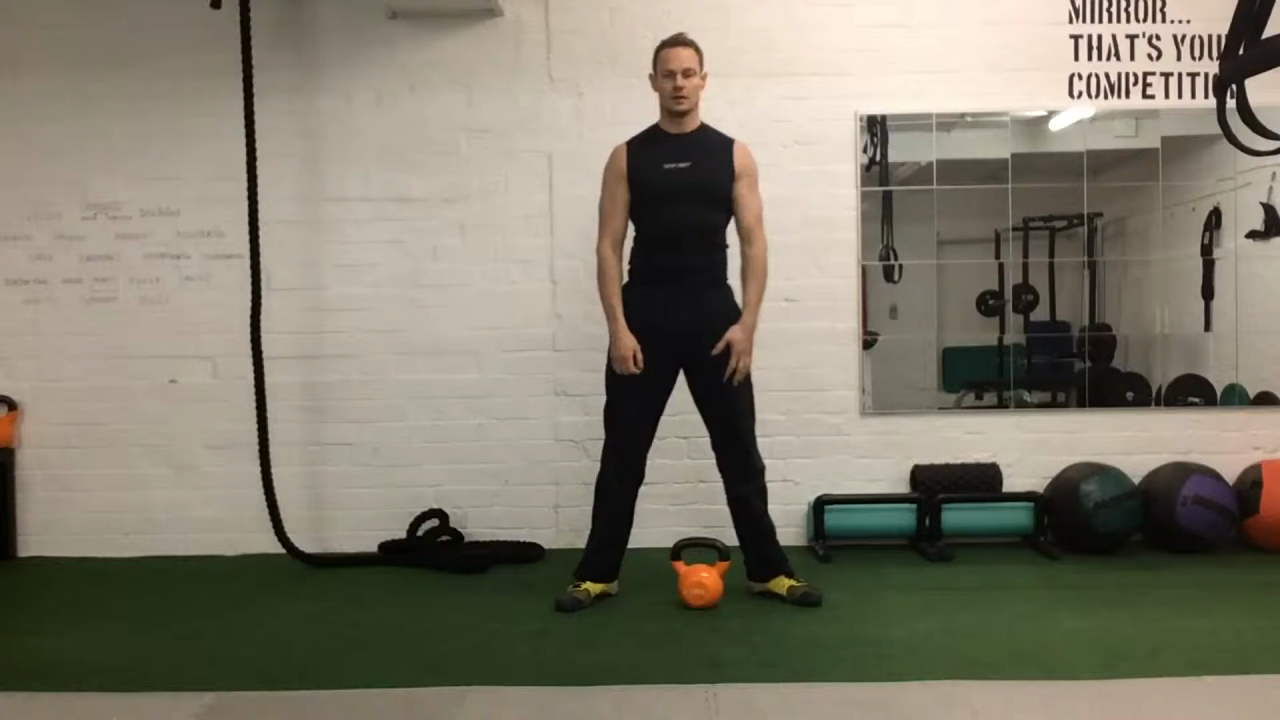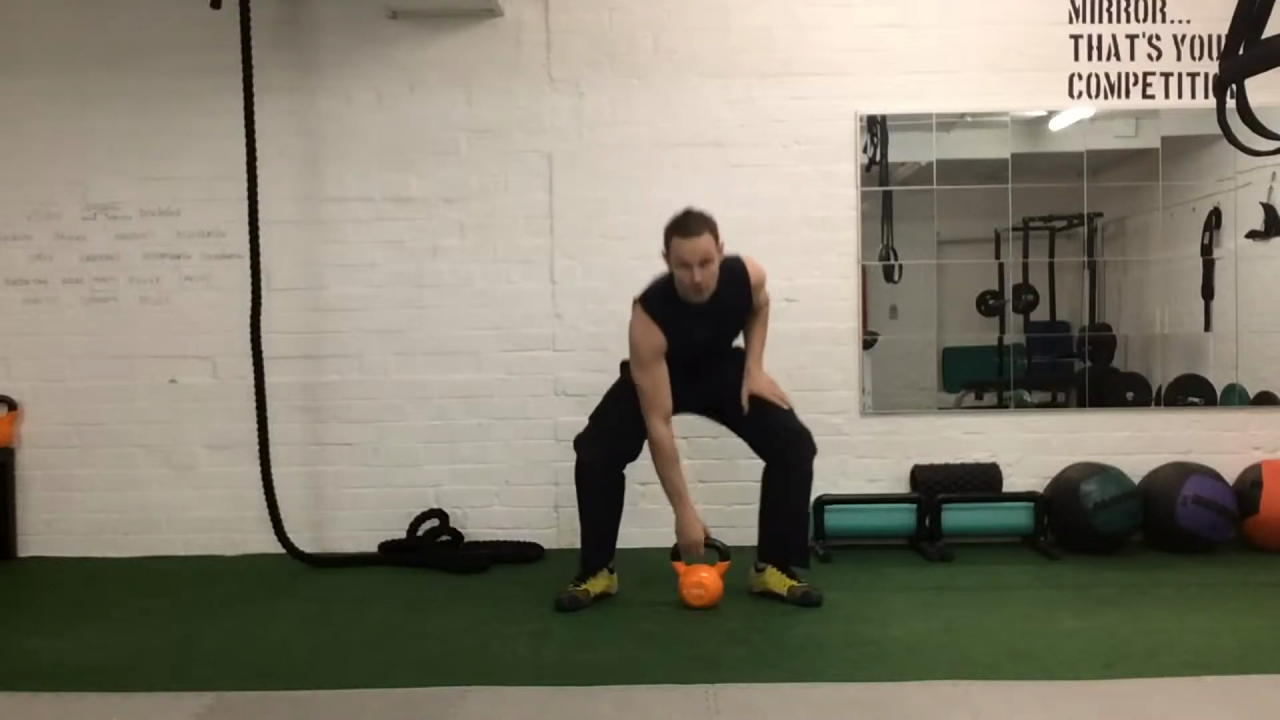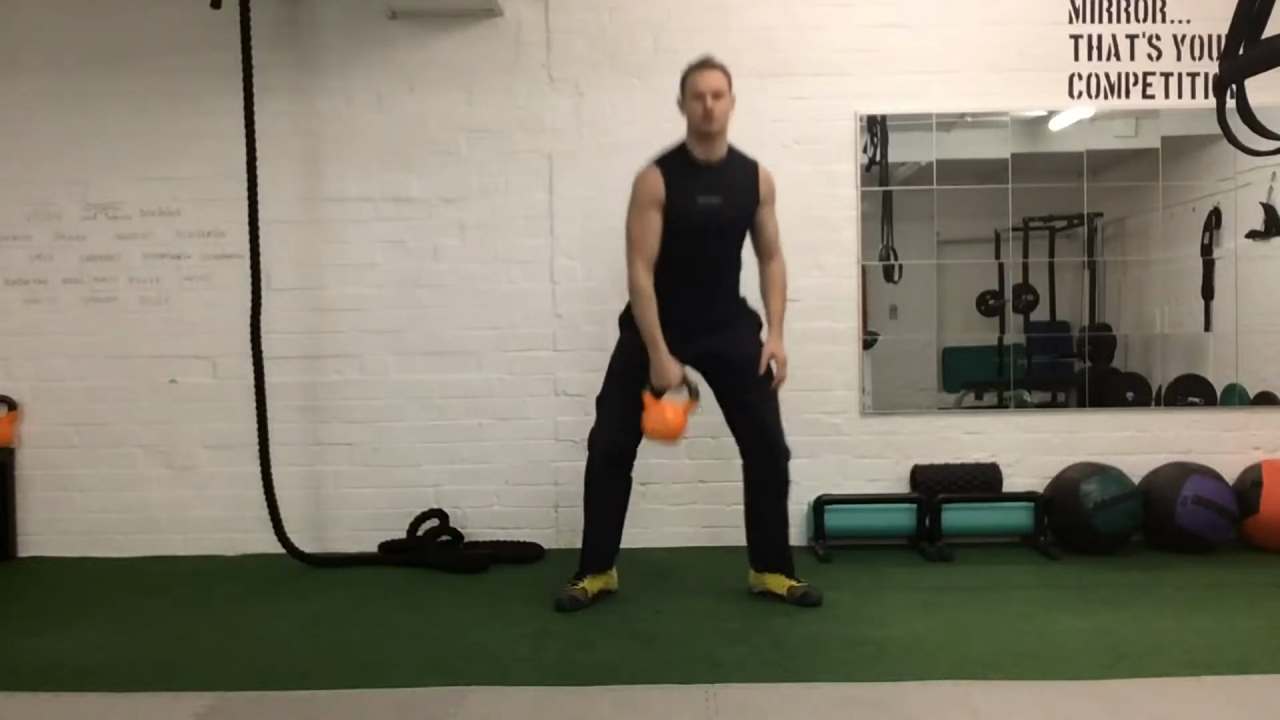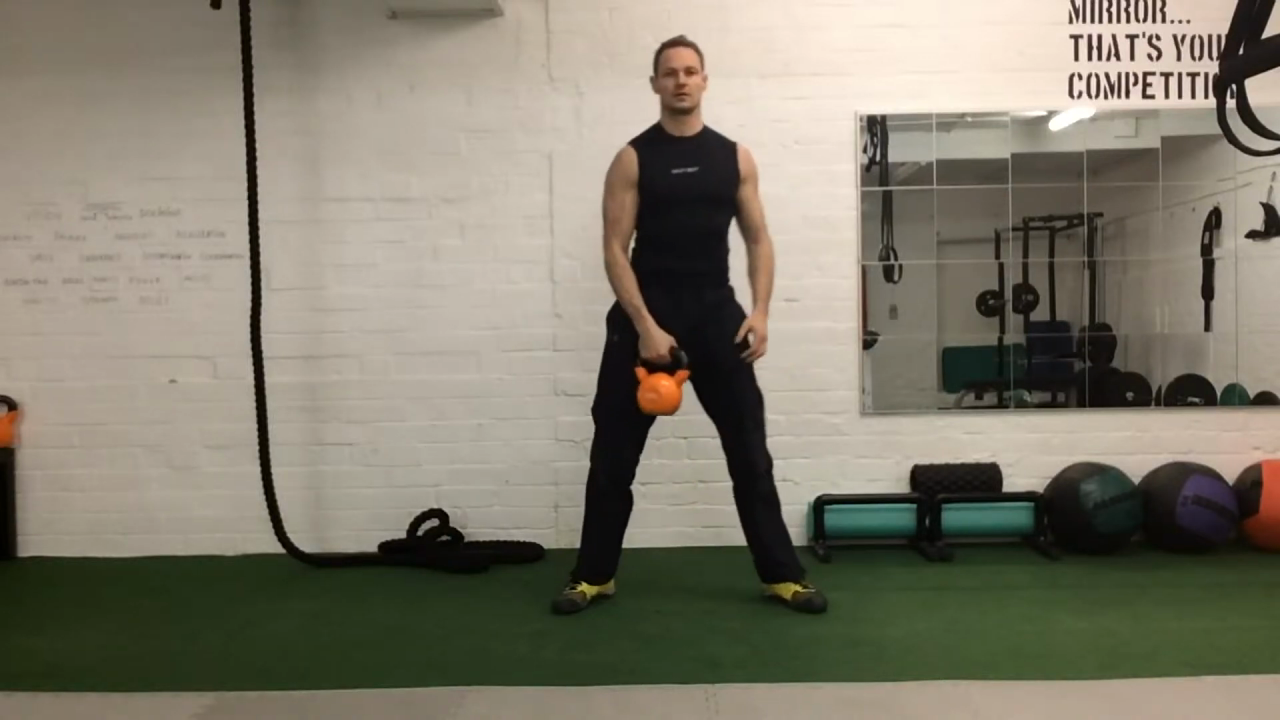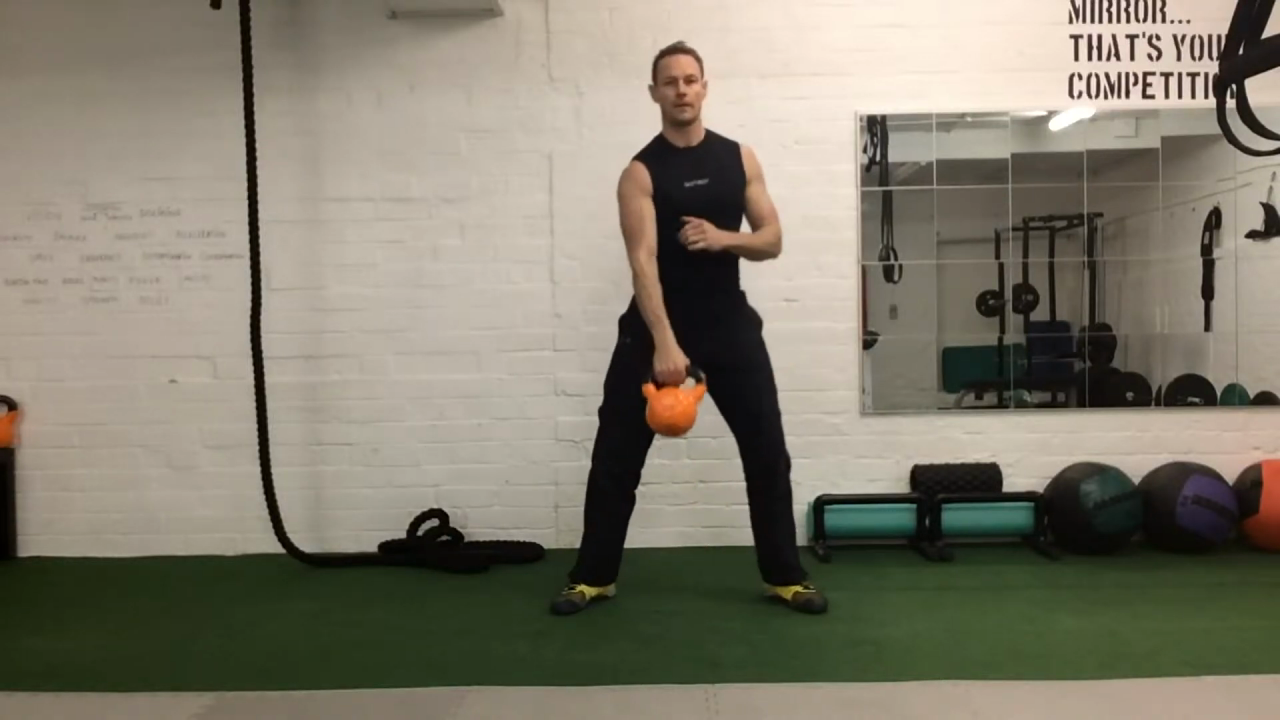
dt=0.7s
person 1, frame 1
left shoulder: (733, 155)
right shoulder: (627, 157)
left elbow: (754, 243)
right elbow: (608, 247)
left wrist: (747, 323)
right wrist: (618, 326)
left hip: (715, 318)
right hip: (645, 320)
left knee: (739, 452)
right knee: (623, 454)
left ankle: (767, 571)
right ankle: (597, 574)
person 1, frame 2
left shoulder: (748, 276)
right shoulder: (649, 317)
right elbow: (658, 426)
left wrist: (753, 367)
right wrist: (684, 512)
left hip: (722, 372)
right hip: (660, 381)
left knee: (794, 445)
right knee: (596, 454)
left ankle: (775, 566)
right ankle: (597, 572)
person 1, frame 3
left shoulder: (756, 177)
right shoulder: (656, 179)
left elbow: (770, 256)
right elbow: (639, 270)
left wrist: (774, 332)
right wrist: (658, 356)
left hip: (729, 323)
right hip: (658, 321)
left knee: (768, 446)
right knee: (610, 443)
left ankle: (770, 568)
right ankle: (597, 571)
person 1, frame 4
left shoulder: (734, 156)
right shoulder: (633, 159)
left elbow: (758, 237)
right elbow: (615, 250)
left wrist: (760, 309)
right wrist: (645, 326)
left hip: (716, 316)
right hip: (645, 319)
left knee: (749, 453)
right knee: (613, 454)
left ankle: (781, 574)
right ankle: (594, 575)
person 1, frame 5
left shoulder: (739, 158)
right shoulder: (641, 172)
left elbow: (773, 239)
right elbow: (643, 262)
left wrist: (723, 237)
right wrist: (663, 346)
left hip: (728, 320)
right hip: (657, 323)
left knee: (768, 451)
right knee: (616, 455)
left ankle: (784, 576)
right ankle: (594, 576)
